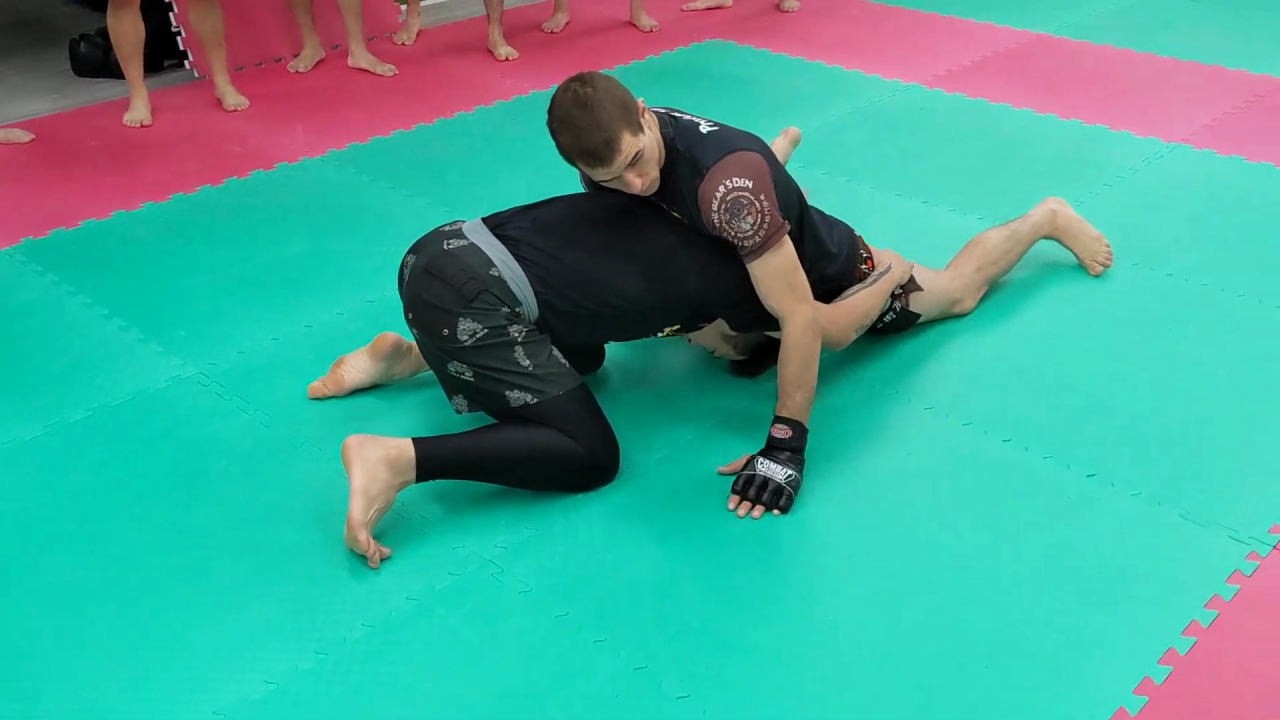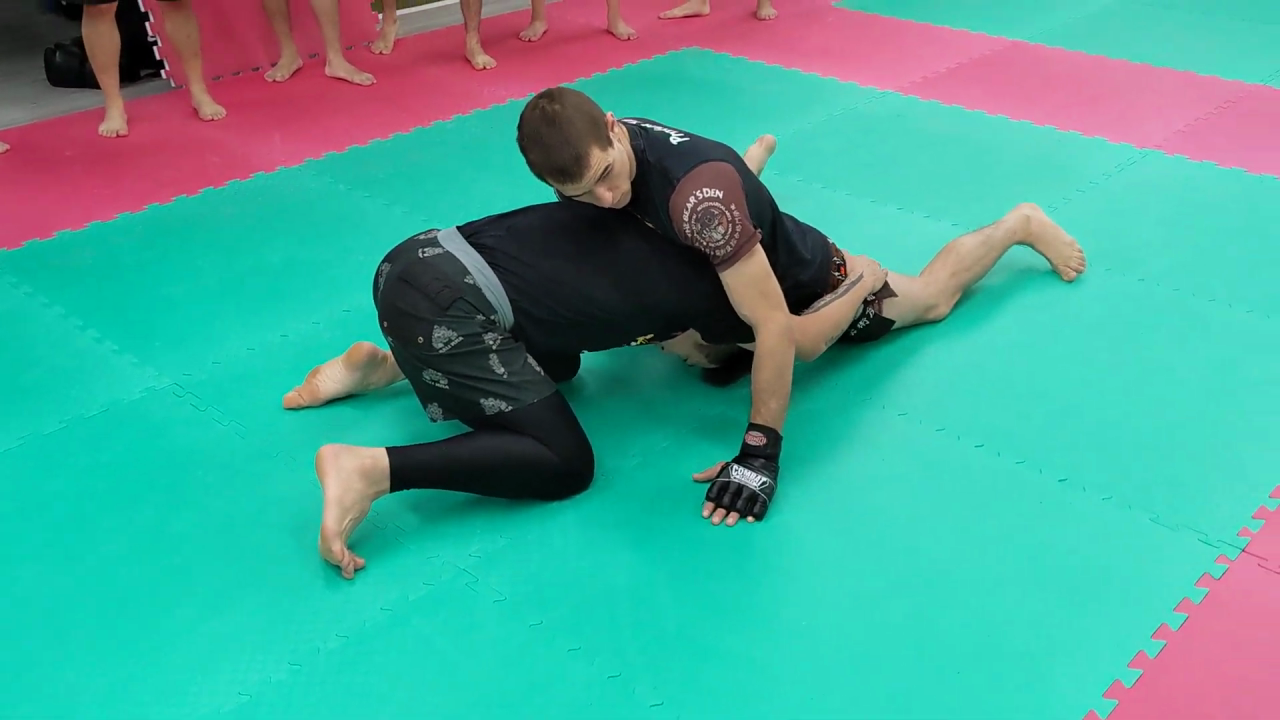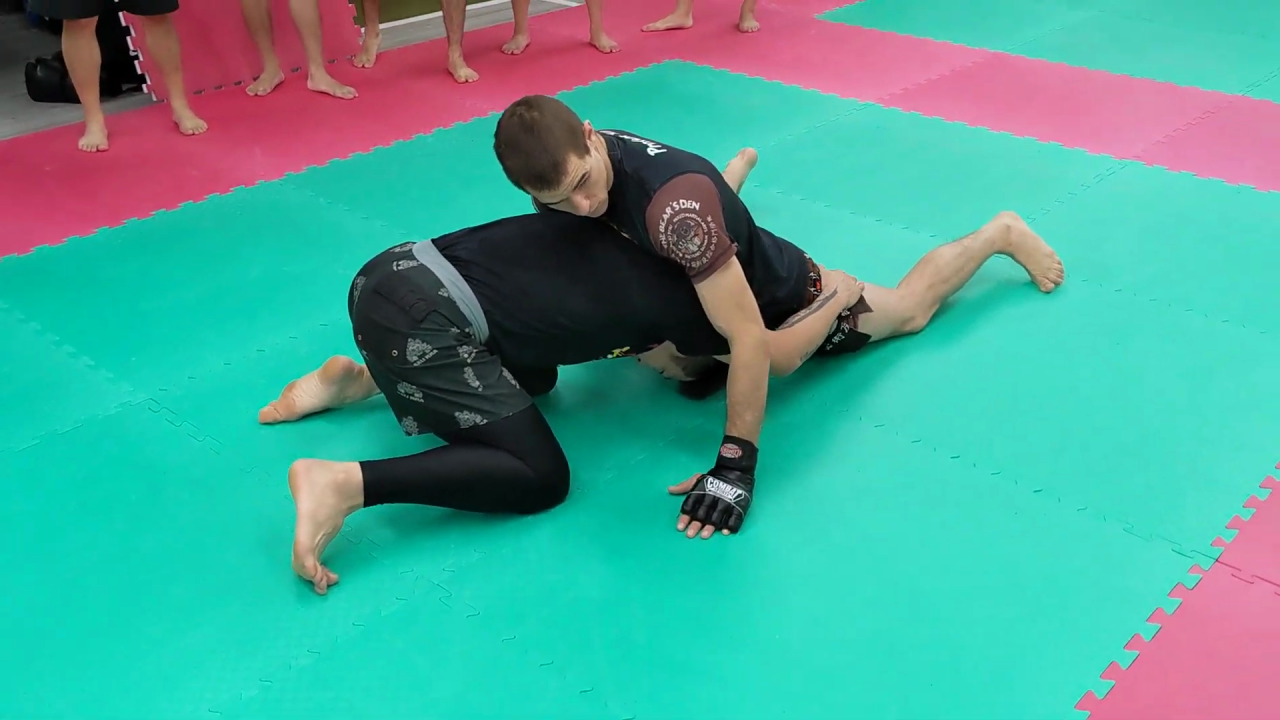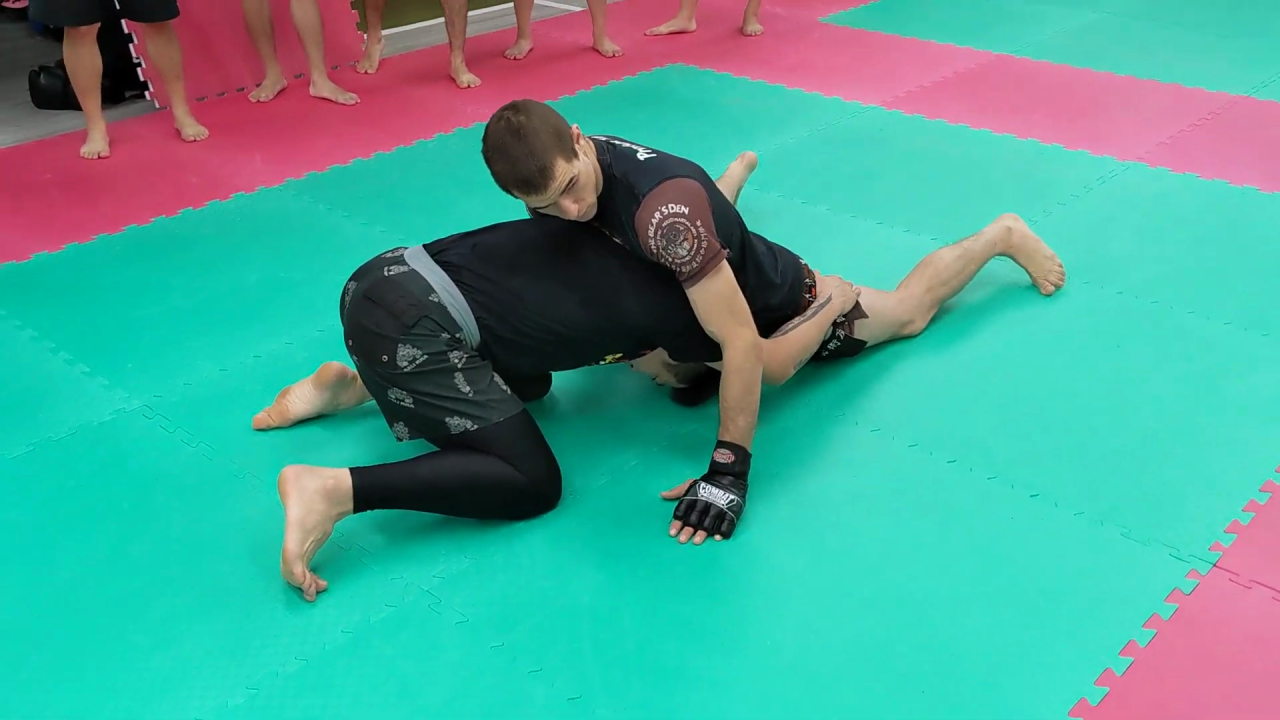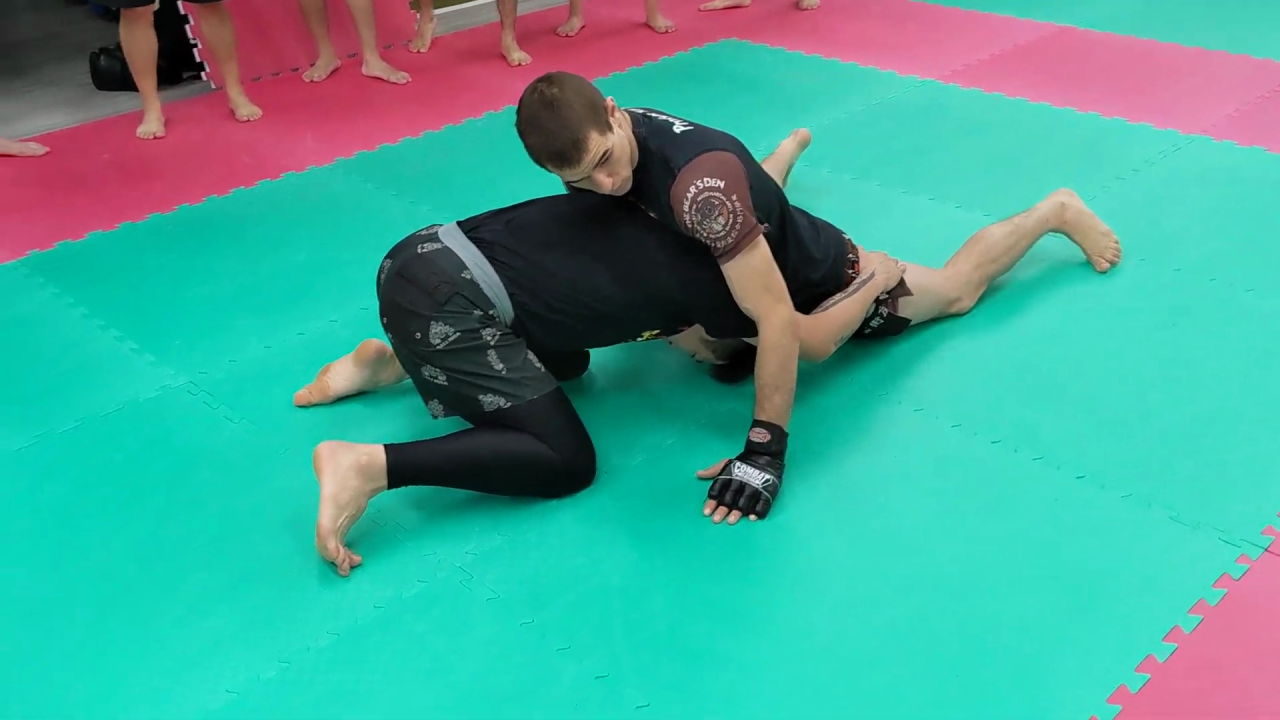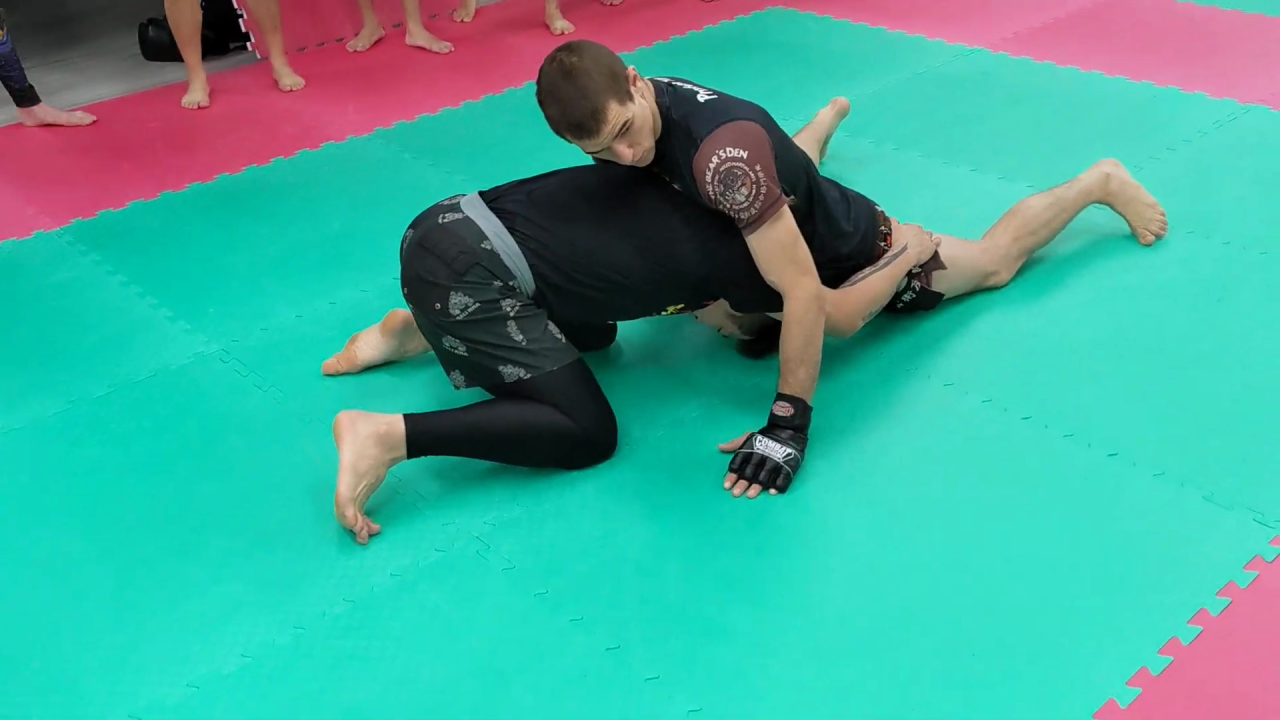
dt=0.3s
person 1, frame 1
left shoulder: (664, 208)
right shoulder: (722, 275)
right elbow: (826, 332)
right wrist: (893, 275)
left hip: (445, 247)
right hip: (473, 299)
left knee: (577, 358)
right knee: (586, 455)
left ankle: (402, 355)
right ankle: (395, 458)
person 1, frame 2
left shoulder: (629, 218)
right shoulder: (687, 283)
right elbow: (799, 339)
right wrist: (863, 283)
left hip: (419, 259)
right hip: (449, 305)
left knee: (556, 370)
right knee: (562, 462)
left ankle: (373, 367)
right ankle: (372, 468)
person 1, frame 3
left shoulder: (614, 226)
right shoulder: (672, 299)
right elbow: (776, 356)
right wrist: (836, 296)
left hip: (398, 269)
right hip: (427, 317)
left knee: (531, 378)
right knee: (537, 476)
left ankle: (354, 378)
right ankle: (344, 481)
person 1, frame 4
left shoulder: (605, 238)
right shoulder: (665, 306)
right elbow: (773, 363)
right wrist: (835, 300)
left hip: (389, 275)
right hip: (412, 322)
left knee: (526, 382)
right knee: (528, 482)
left ankle: (348, 385)
right ankle: (334, 489)
person 1, frame 5
left shoulder: (645, 214)
right shoulder: (701, 281)
right elbow: (811, 342)
right wrist: (878, 278)
left hip: (424, 252)
right hip: (449, 299)
left knee: (562, 362)
right knee: (562, 461)
left ankle: (384, 361)
right ankle: (367, 464)
person 1, frame 6
left shoulder: (668, 187)
right shoulder: (720, 254)
right wrist: (913, 255)
left hip: (448, 227)
right hip: (470, 275)
left knee: (589, 334)
right knee: (586, 430)
left ankle: (407, 335)
right ankle: (386, 437)
person 2, frame 1
left shoulder: (726, 183)
right shoulder: (609, 149)
left elbow: (800, 317)
left wrist: (785, 443)
left hip: (826, 269)
right hip: (737, 263)
left knee: (958, 289)
left ankle: (1045, 219)
right ankle: (777, 153)
person 2, frame 2
left shoulder: (699, 194)
right shoulder: (584, 160)
left elbow: (774, 325)
left wrist: (760, 449)
left hip: (801, 276)
right hip: (717, 272)
left knee: (933, 295)
left ankle: (1020, 225)
right ankle: (753, 158)
person 2, frame 3
left shoulder: (674, 204)
right shoulder: (562, 168)
left elbow: (749, 337)
left hip: (779, 293)
right hip: (694, 285)
left knee: (910, 307)
person 2, frame 4
left shoulder: (664, 211)
right shoulder: (554, 174)
left elbow: (741, 342)
left wrist: (729, 468)
left hip: (773, 297)
right hip: (692, 291)
left knee: (908, 309)
right ankle: (737, 172)
person 2, frame 5
left shoulder: (700, 184)
right shoulder: (595, 145)
left elbow: (778, 320)
left wrist: (766, 447)
left hip: (817, 275)
right hip: (749, 255)
left knee: (958, 287)
person 2, frame 6
left shoulder: (725, 154)
right shoulder: (620, 113)
left elbow: (804, 293)
left wrist: (788, 422)
left hip: (848, 245)
right hip: (786, 217)
left knee: (995, 259)
left ankle: (1100, 182)
right ankle: (827, 118)
